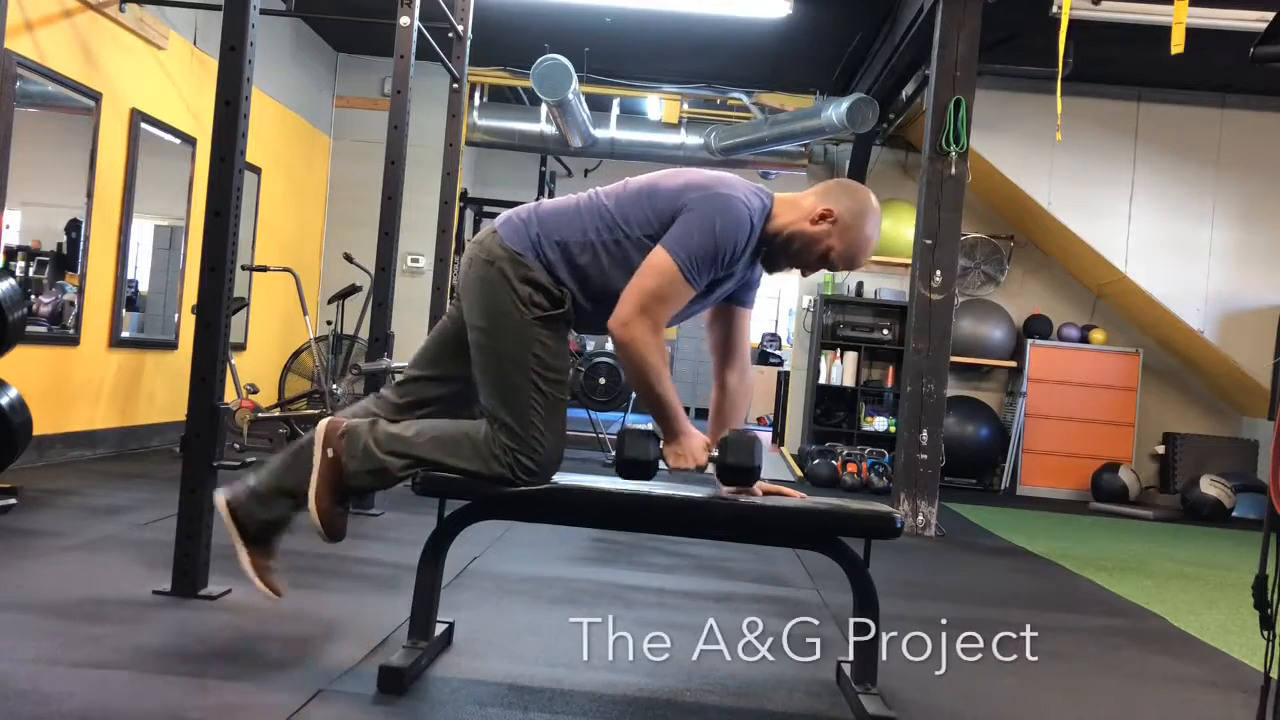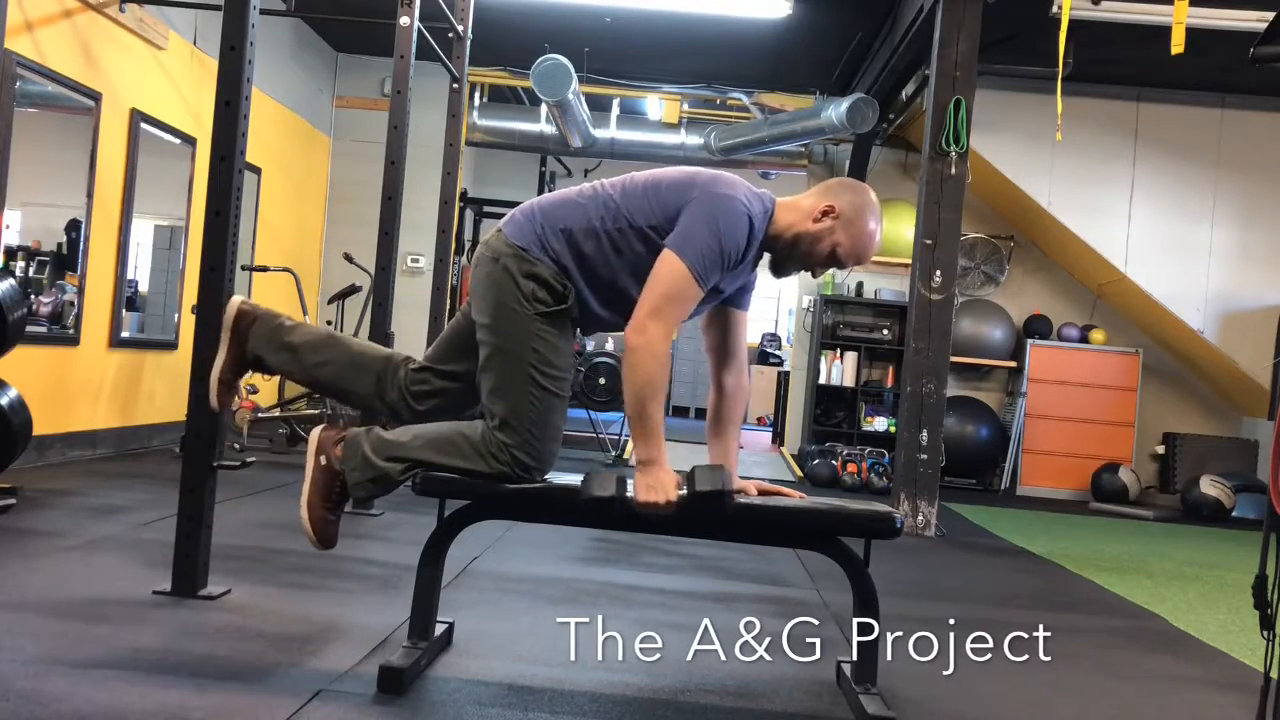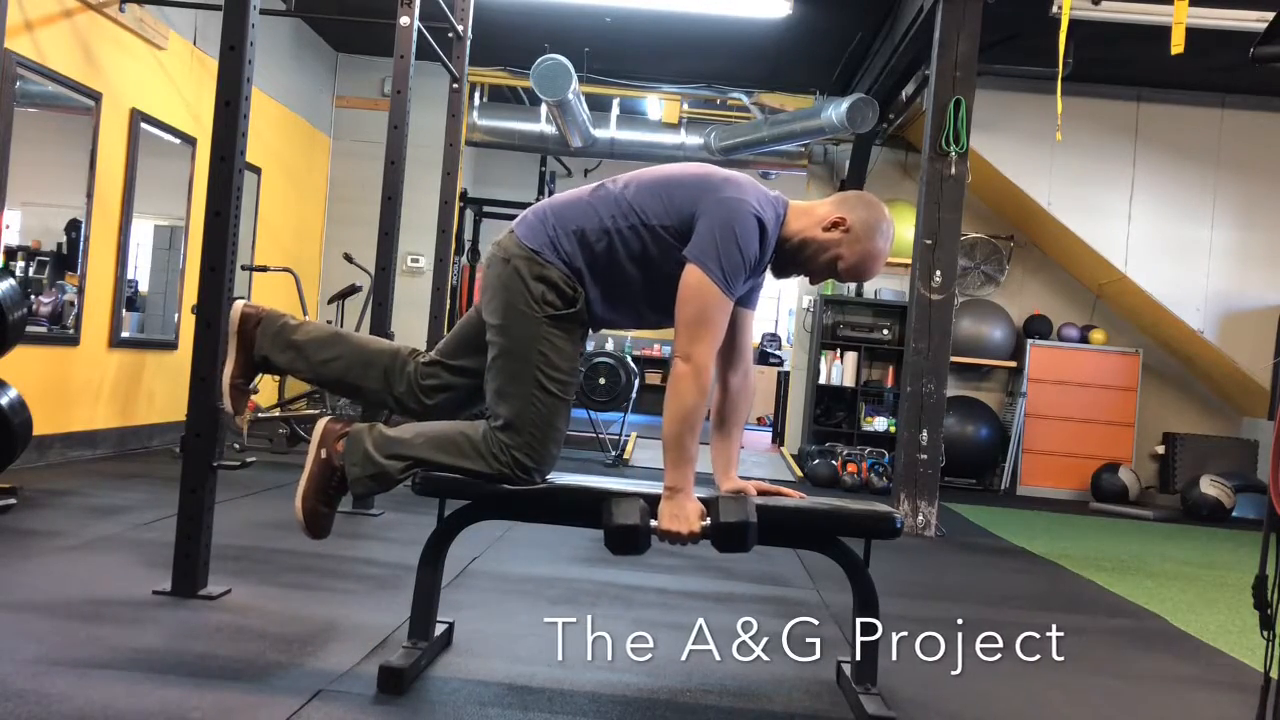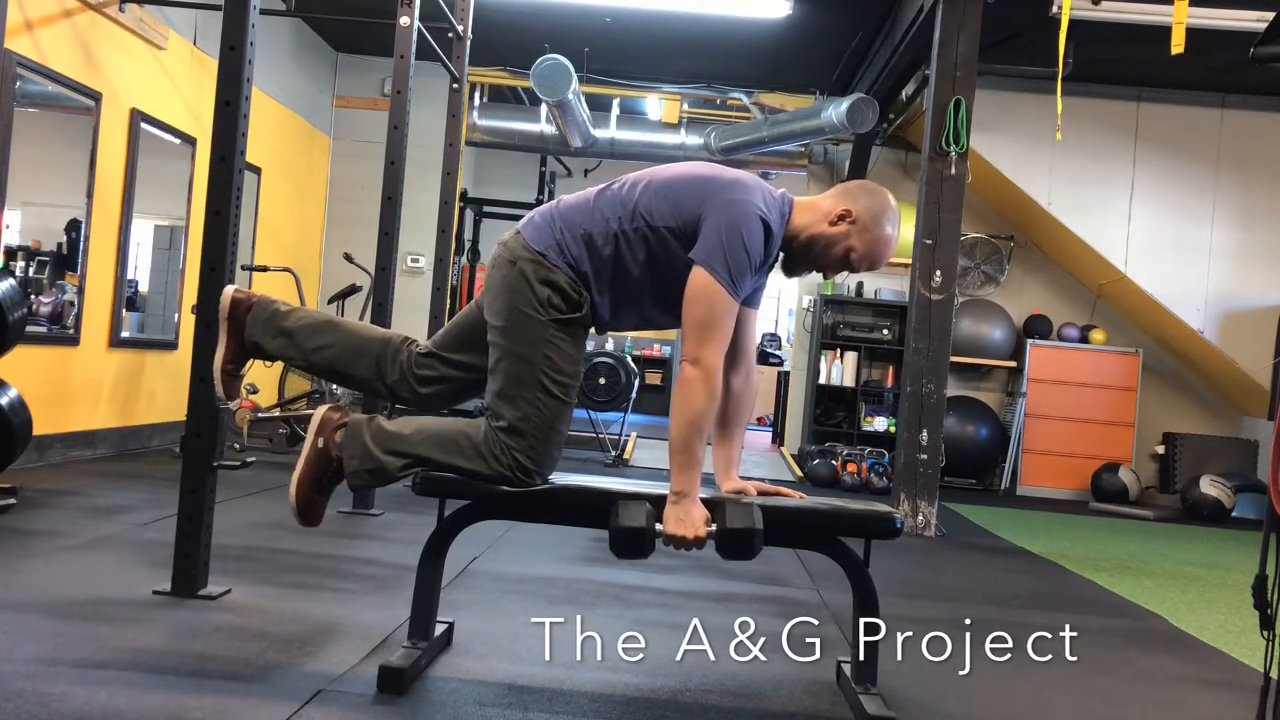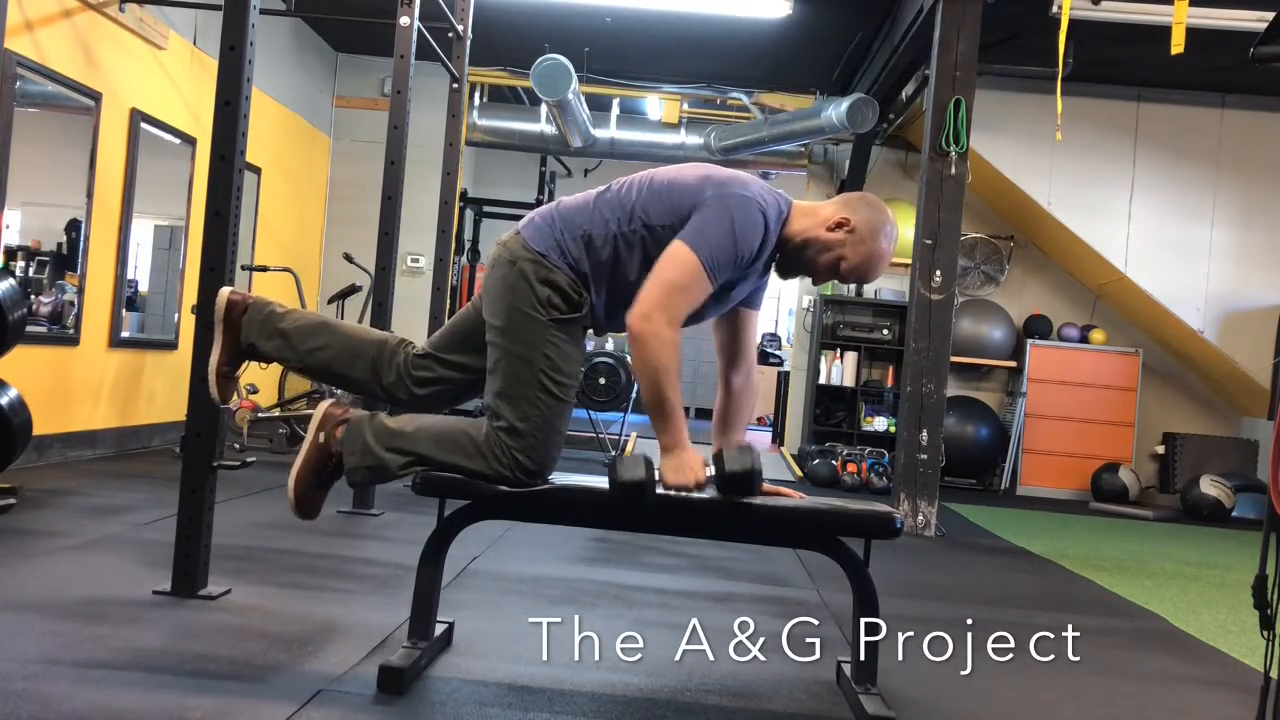
dt=1s
person 1, frame 1
left shoulder: (751, 245)
right shoulder: (730, 218)
left elbow: (731, 366)
right elbow: (632, 324)
right wrist: (678, 433)
left hip: (511, 274)
right hip: (520, 270)
left knee: (411, 405)
right knee: (526, 455)
left ankle: (256, 505)
right ankle: (351, 450)
person 1, frame 2
left shoulder: (748, 247)
right shoulder: (728, 214)
left elbow: (729, 368)
right elbow: (647, 333)
left wrist: (726, 470)
right wrist: (652, 464)
left hip: (528, 277)
right hip: (528, 267)
left knee: (416, 395)
right knee: (522, 451)
left ankle: (257, 334)
right ankle: (347, 458)
person 1, frame 3
left shoulder: (758, 242)
right shoulder: (740, 220)
left elbow: (735, 368)
right elbow: (692, 361)
left wrist: (727, 474)
right wrist: (677, 492)
left hip: (540, 276)
right hip: (542, 268)
left knee: (423, 390)
right knee: (523, 452)
left ankle: (264, 334)
right ankle: (351, 453)
person 1, frame 4
left shoulder: (763, 237)
right shoulder: (745, 219)
left elbow: (738, 366)
right elbow: (699, 364)
left wrist: (728, 475)
right wrist: (683, 497)
left hip: (541, 275)
right hip: (547, 271)
left knee: (417, 378)
right knee: (522, 454)
left ankle: (254, 320)
right ankle: (348, 444)
person 1, frame 5
left shoulder: (763, 249)
right shoulder: (742, 215)
left elbow: (738, 371)
right elbow: (649, 320)
right wrist: (675, 445)
left hip: (541, 280)
right hip: (544, 272)
left knee: (413, 380)
right knee: (523, 454)
left ankle: (250, 321)
right ankle: (349, 439)
